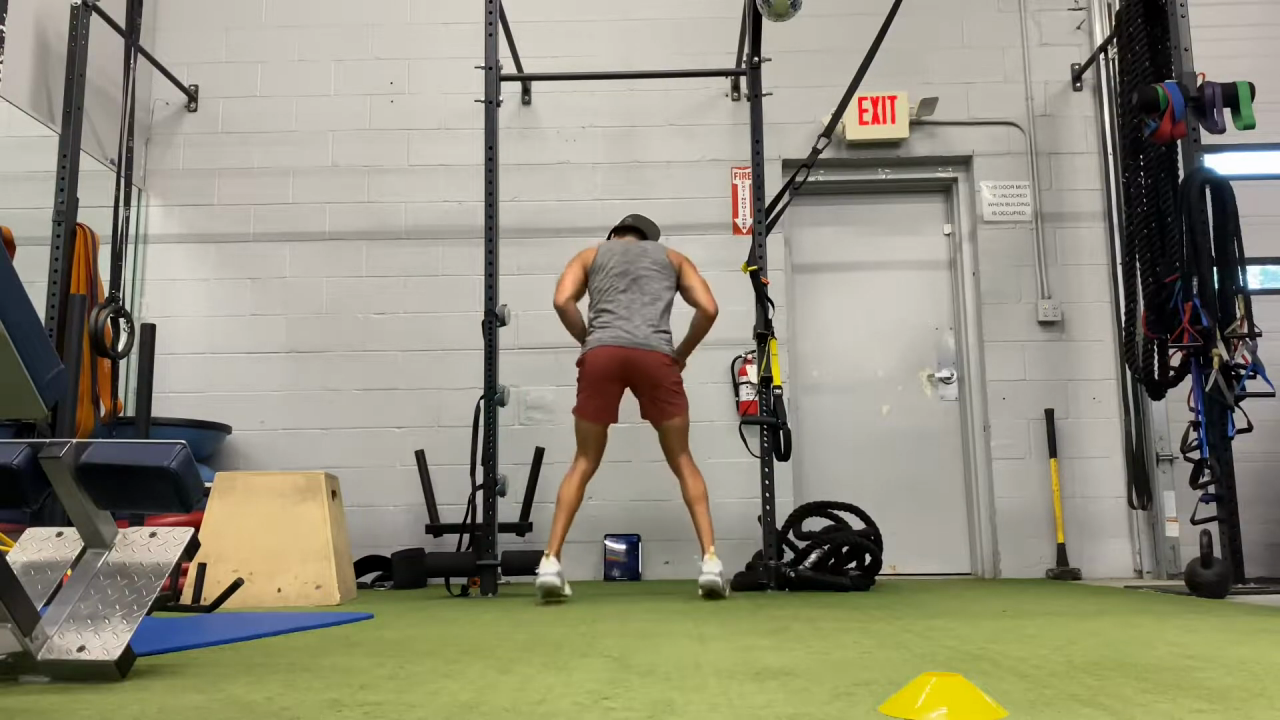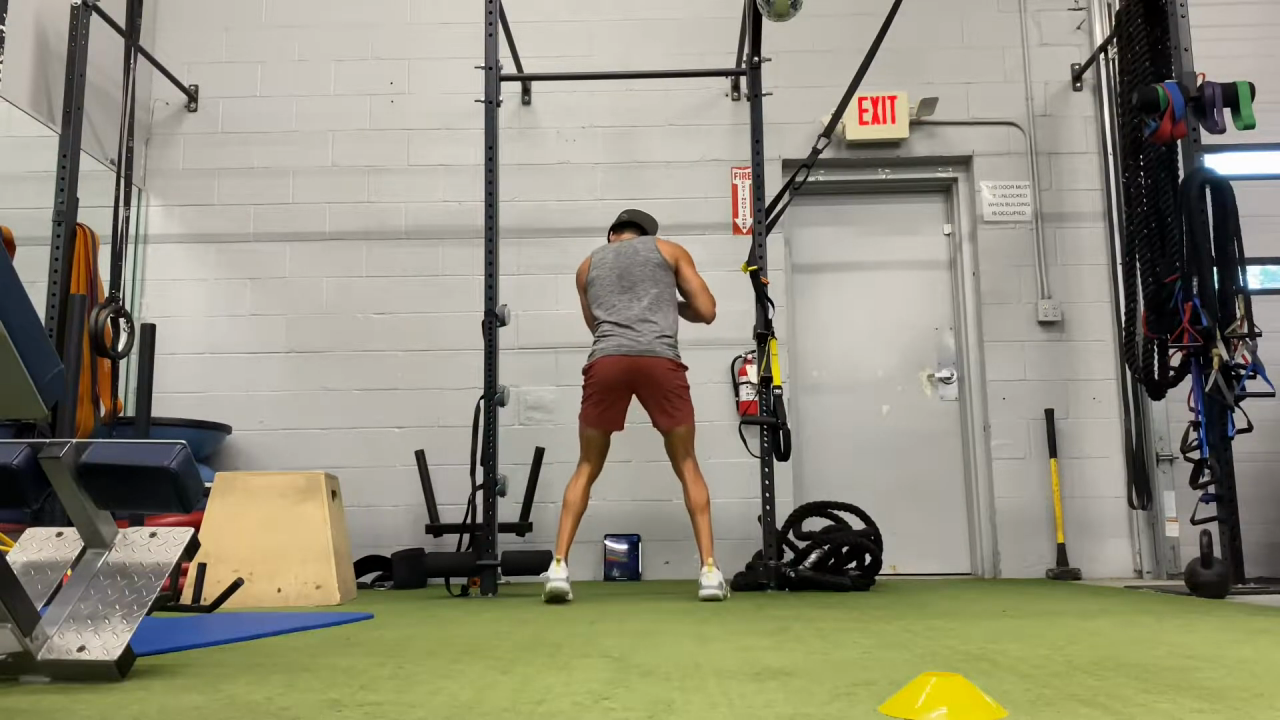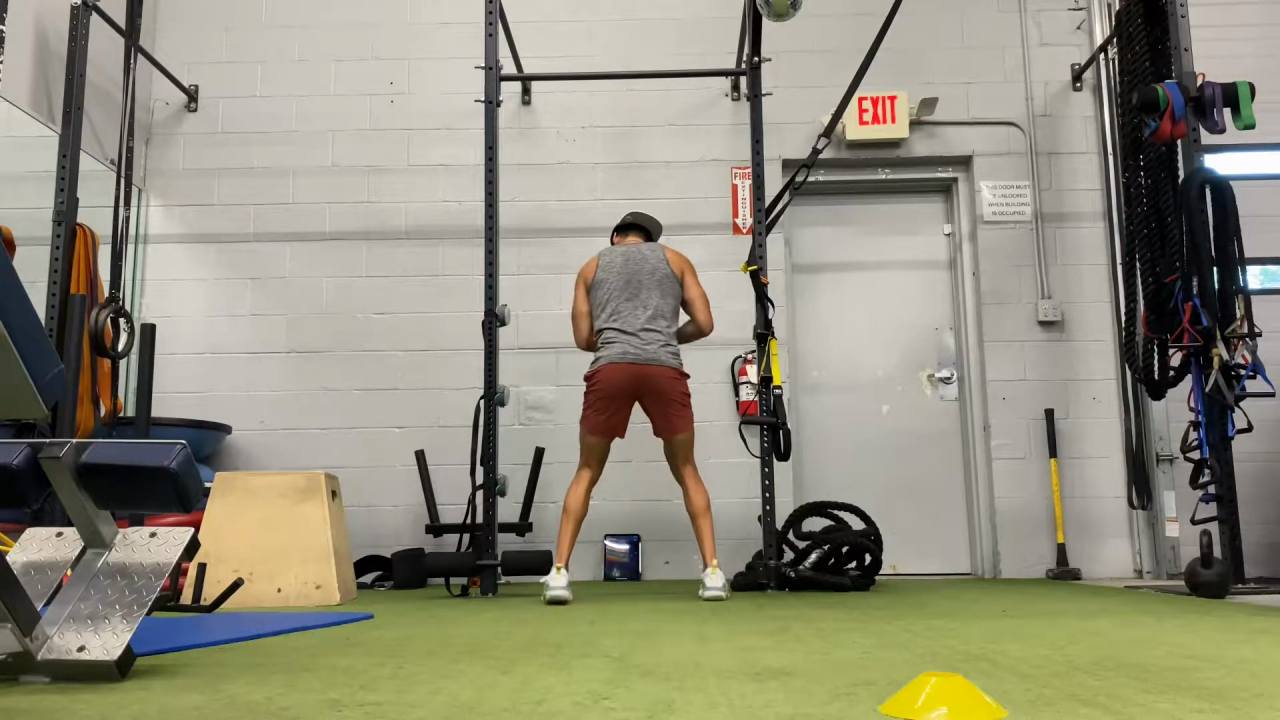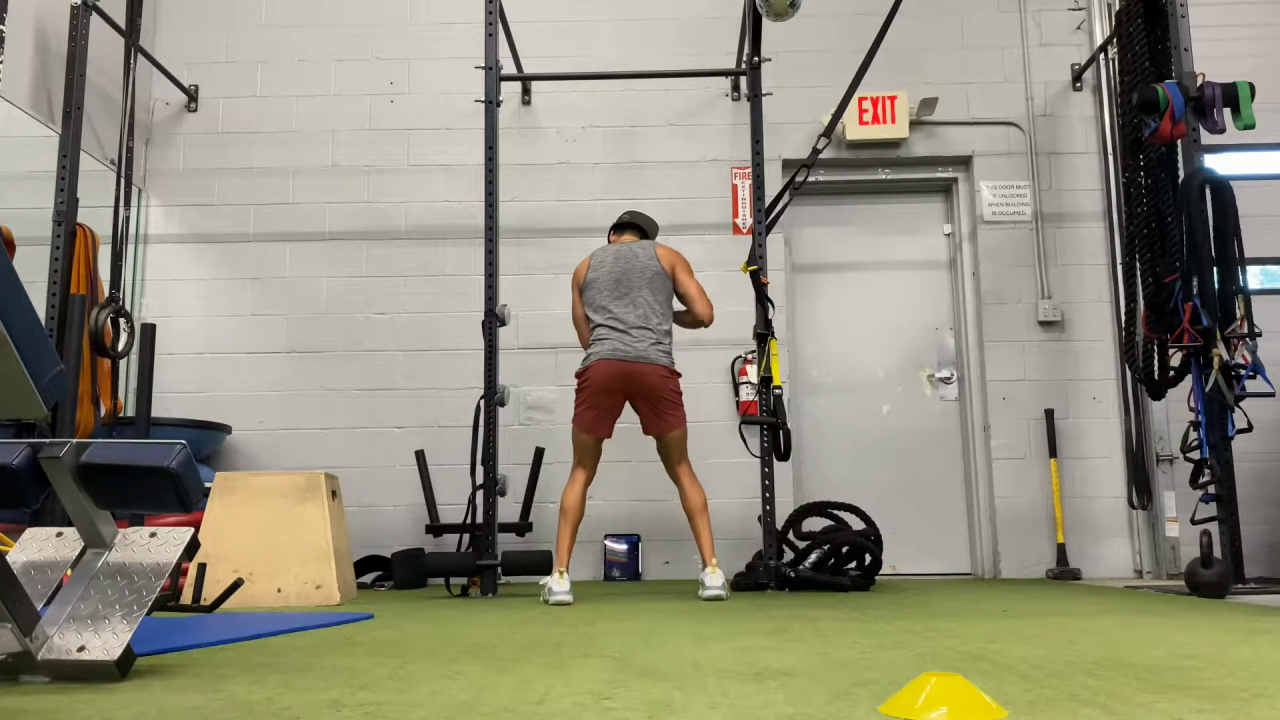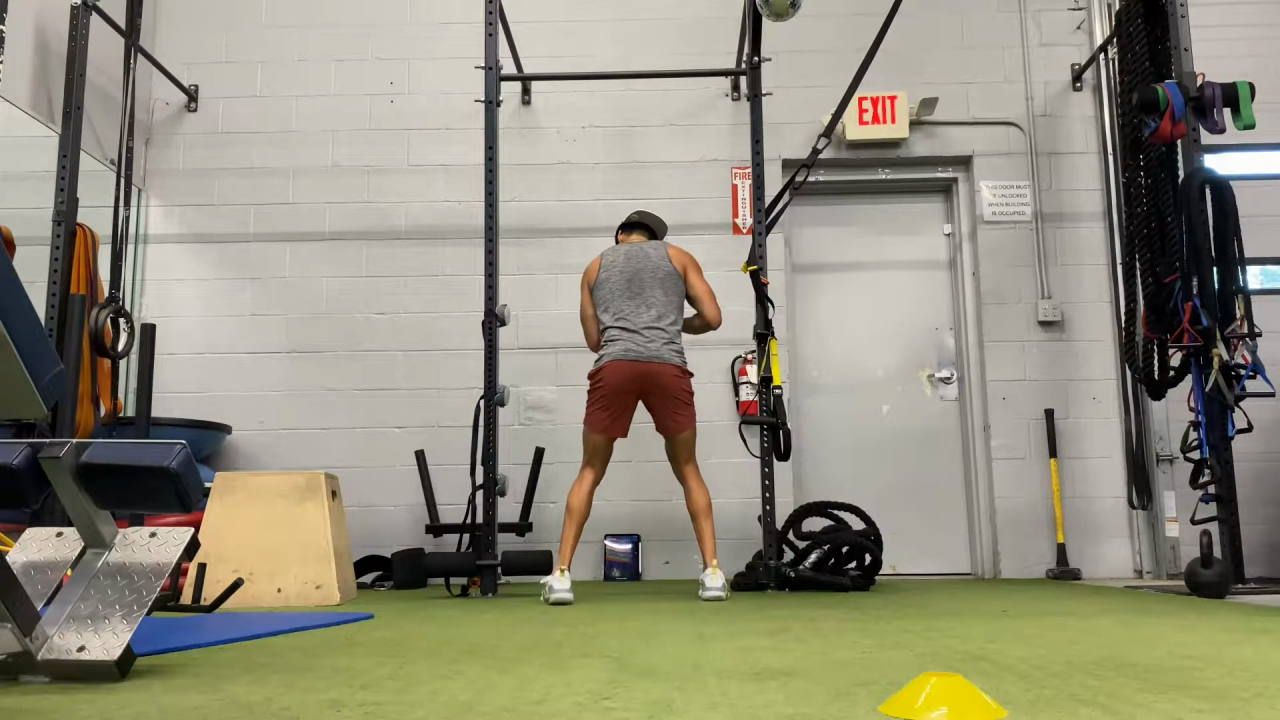
dt=0.3s
person 1, frame 1
left shoulder: (593, 254)
right shoulder: (671, 257)
left elbow: (562, 300)
right elbow: (709, 308)
right wrist: (681, 354)
left hip: (603, 354)
right hip: (655, 357)
left knee: (584, 464)
right knee: (682, 461)
left ankle: (551, 562)
right ankle: (711, 561)
person 1, frame 2
left shoulder: (588, 264)
right shoulder: (669, 250)
right elbow: (707, 312)
left hip: (606, 363)
right hip: (660, 361)
left knee: (587, 468)
right knee: (687, 467)
left ankle: (558, 569)
right ankle: (708, 571)
person 1, frame 3
left shoulder: (591, 267)
right shoulder: (674, 259)
left elbow: (584, 338)
right elbow: (704, 324)
left hip: (610, 370)
right hip: (664, 370)
left knee: (587, 473)
right knee: (686, 473)
left ankle: (559, 572)
right ankle: (712, 572)
person 1, frame 4
left shoulder: (586, 267)
right shoulder: (668, 257)
right elbow: (704, 315)
left hip: (601, 367)
right hip: (654, 368)
left knee: (581, 473)
right knee: (681, 471)
left ankle: (559, 577)
right ankle: (711, 572)
person 1, frame 5
left shoulder: (595, 266)
right shoulder: (678, 256)
right elbow: (712, 318)
left hip: (614, 368)
right hip: (667, 368)
left knee: (590, 473)
right knee: (688, 472)
left ankle: (561, 575)
right ankle: (712, 573)
